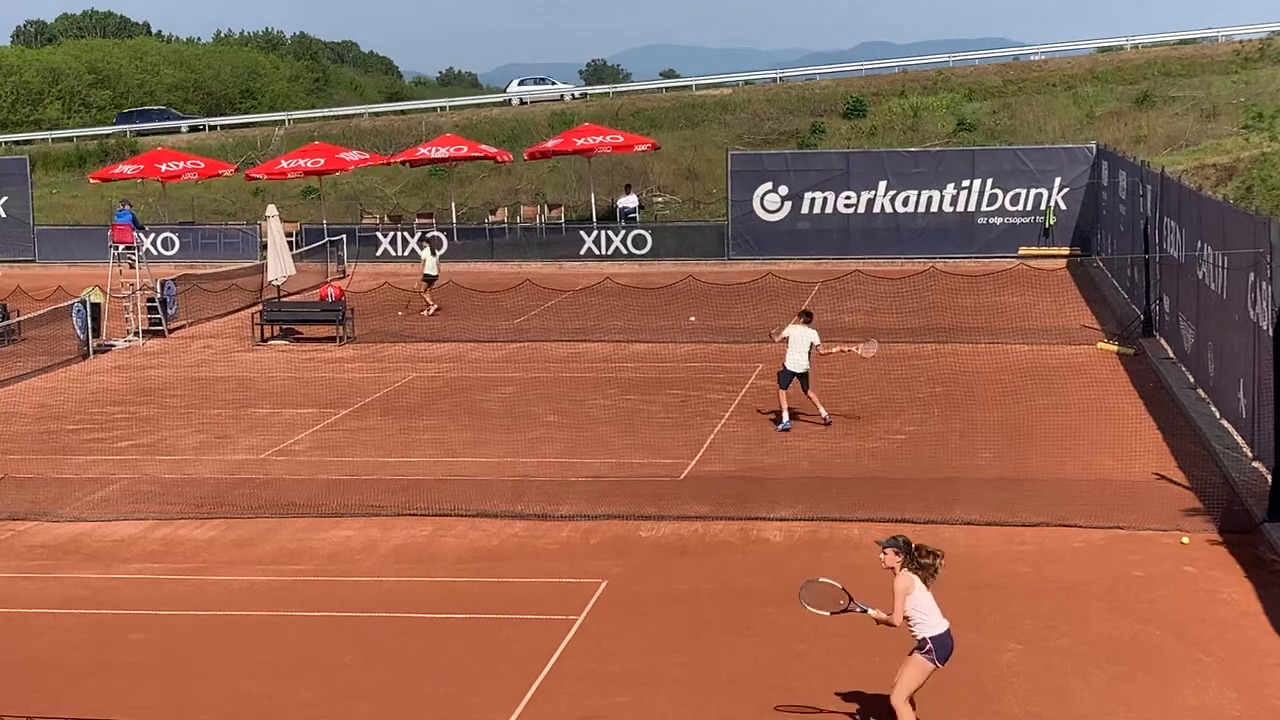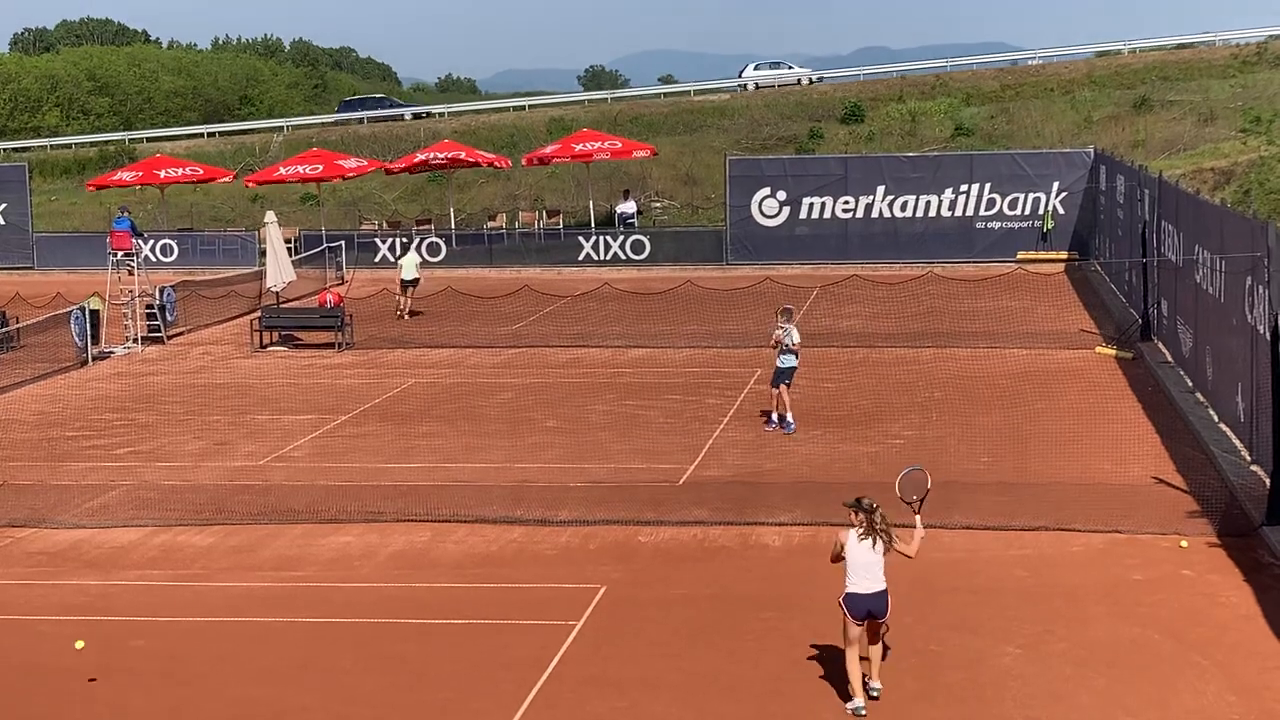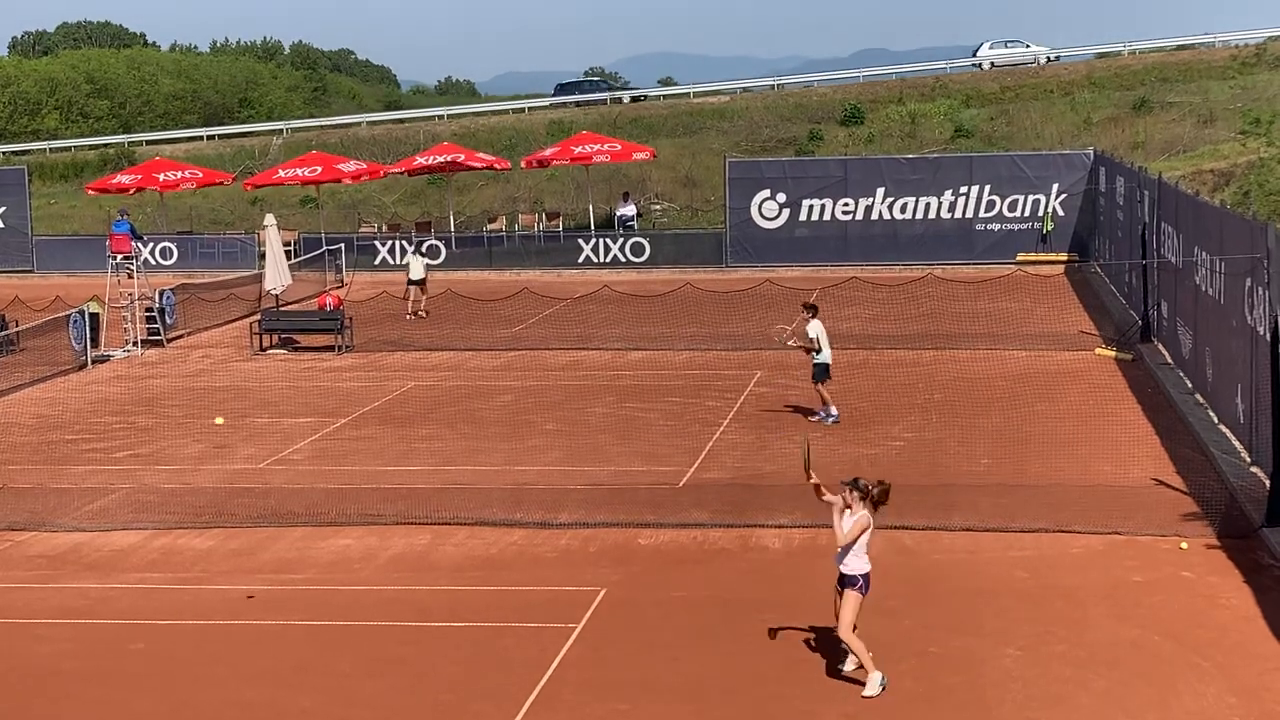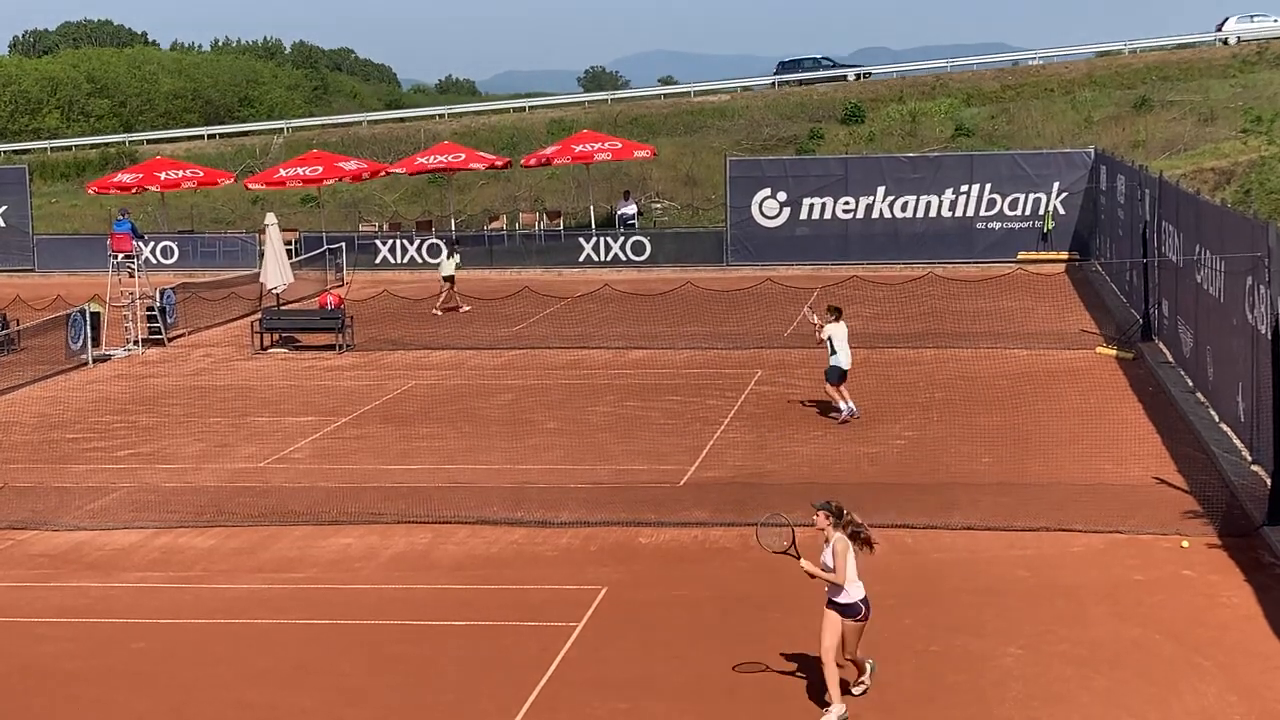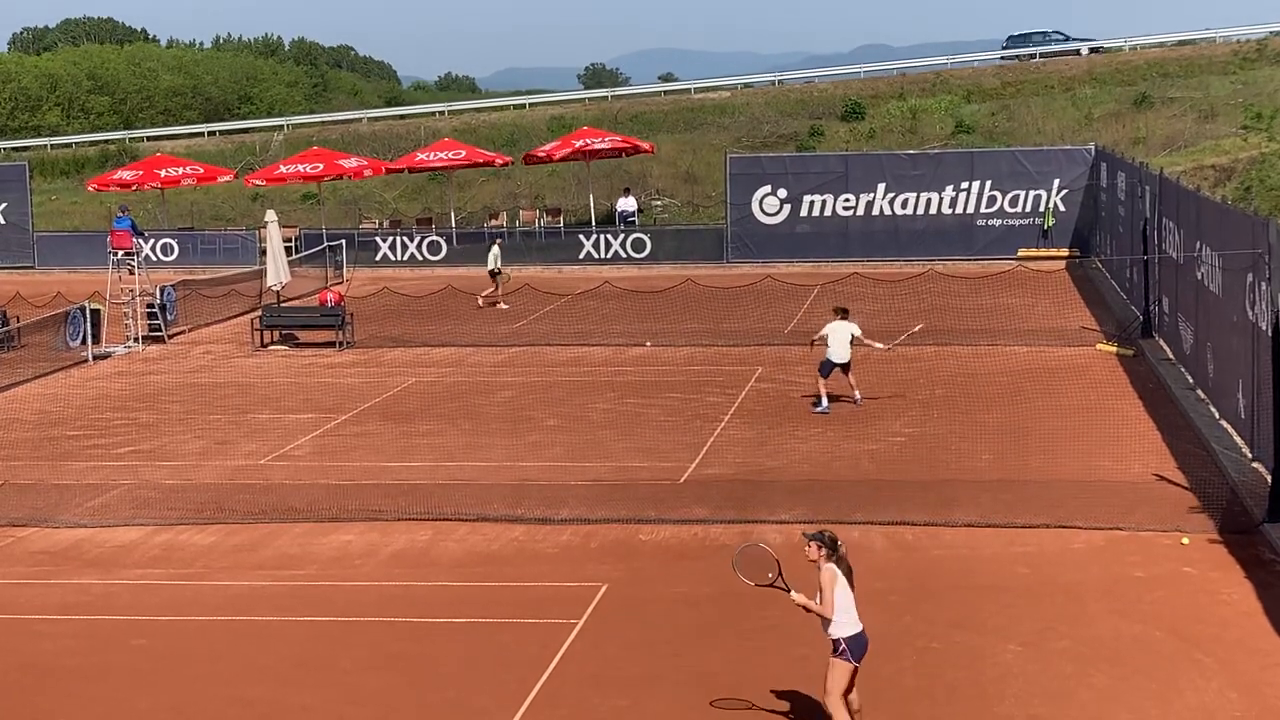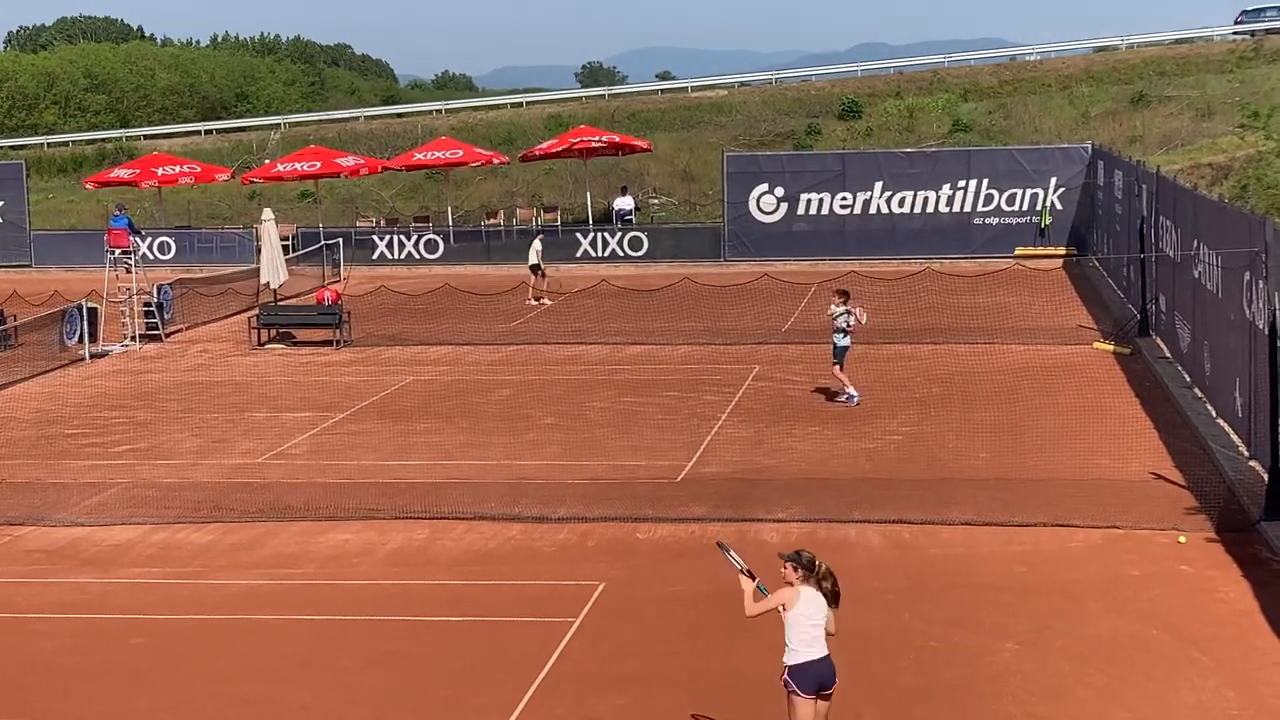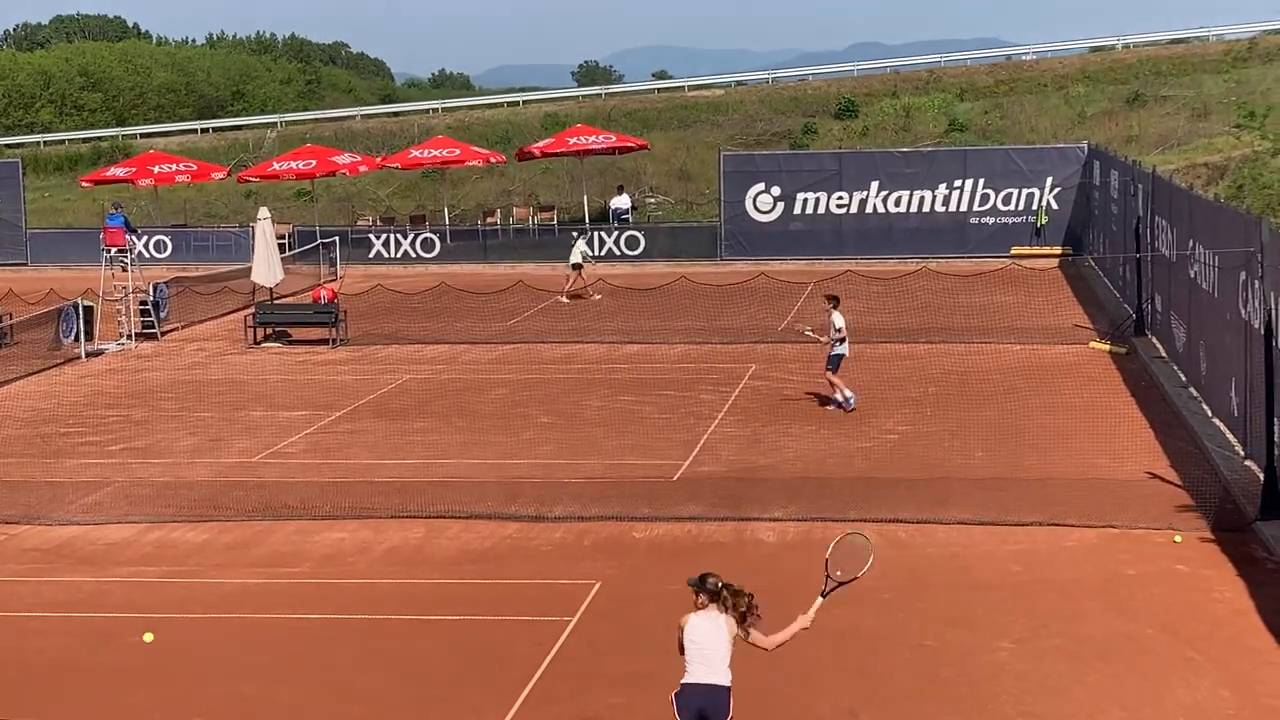
dt=0.7s
person 1, frame 1
left shoulder: (901, 580)
right shoulder: (913, 575)
left elbow: (897, 621)
left wrist: (880, 618)
right wrist: (885, 616)
left hip: (934, 645)
right hip: (933, 641)
left knee: (897, 699)
right knee: (898, 685)
person 1, frame 2
left shoulder: (844, 536)
right shoulder: (883, 535)
left elbow: (833, 559)
right elbow: (912, 552)
right wrist: (918, 533)
left hip: (854, 600)
right hip: (880, 598)
left knee: (852, 651)
right knee: (875, 640)
left ankle: (858, 701)
right ankle: (875, 683)
person 1, frame 3
left shoulder: (863, 519)
right shoulder: (847, 510)
left elbow: (841, 541)
right elbow: (824, 496)
left wrist: (835, 514)
right wrist: (816, 484)
left hip: (857, 579)
right hip: (845, 575)
left knee: (844, 632)
right knee: (843, 621)
left ankle: (875, 675)
right ankle: (860, 655)
person 1, frame 4
left shoulder: (840, 542)
right shoulder: (829, 540)
left elbow: (840, 579)
left wrist: (813, 570)
right wrist: (814, 570)
left hip: (855, 603)
right hip: (834, 602)
left knee: (848, 655)
right knee: (826, 654)
left ankle: (864, 668)
person 1, frame 5
left shoulder: (827, 572)
right shoulder: (833, 571)
left elbow: (828, 613)
left wrist: (805, 602)
right wrist: (809, 604)
left hip: (848, 642)
right hip: (854, 638)
left knee: (832, 699)
right knee: (845, 688)
person 1, frame 6
left shoulder: (788, 594)
right shoulder: (820, 597)
left elbow: (750, 611)
left wrist: (748, 590)
left hip: (800, 672)
right hip: (825, 668)
person 1, frame 7
left shoulder: (686, 621)
right shoulder: (731, 623)
right elbow: (768, 644)
right wrist: (799, 624)
left hip: (687, 695)
right hip: (719, 697)
